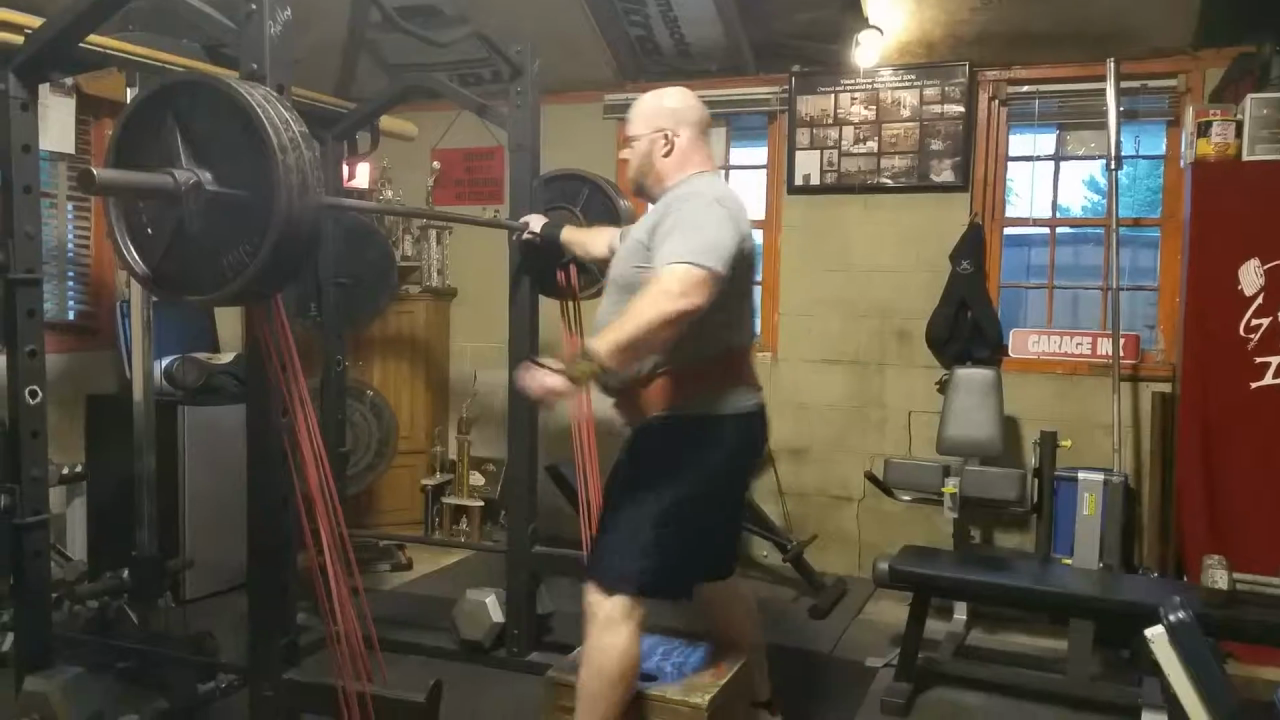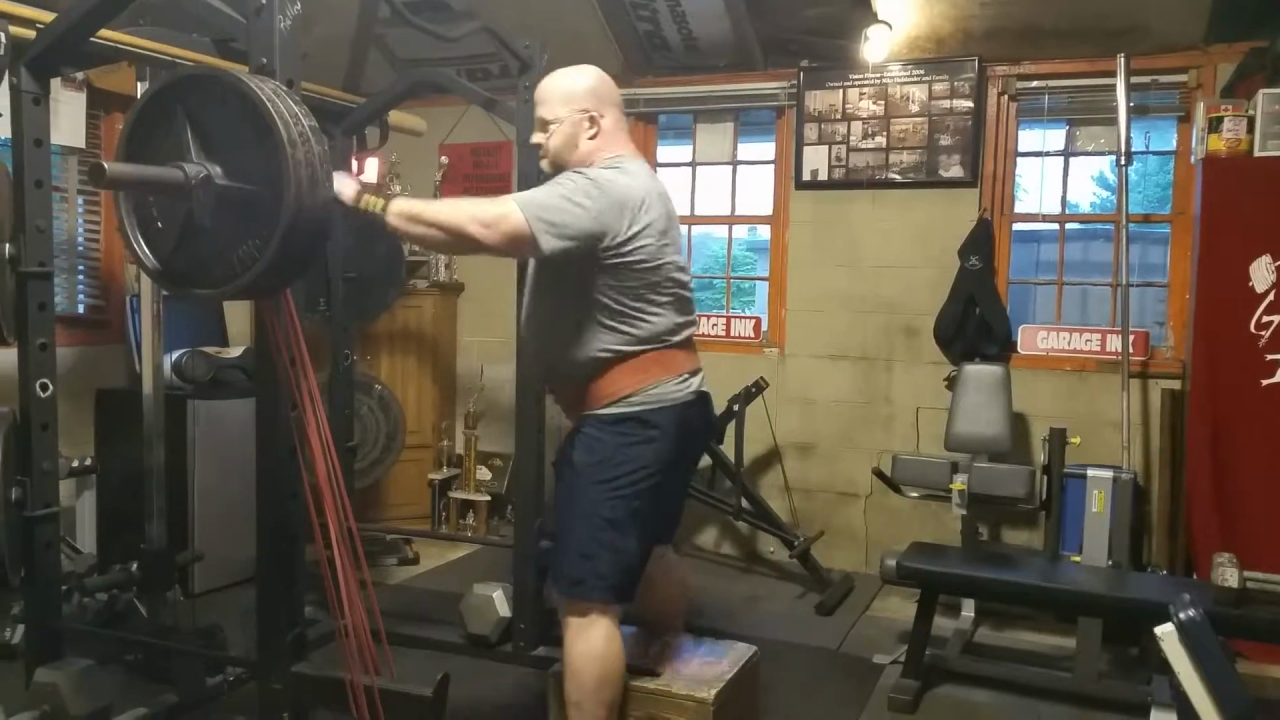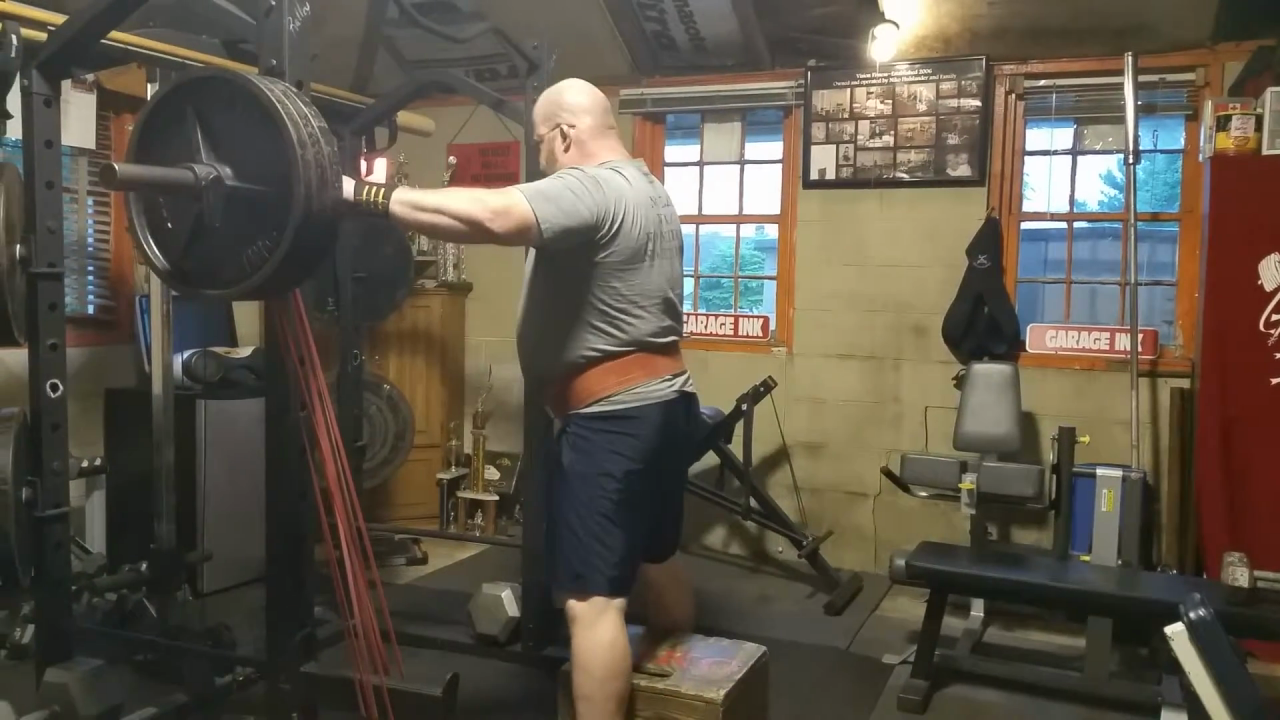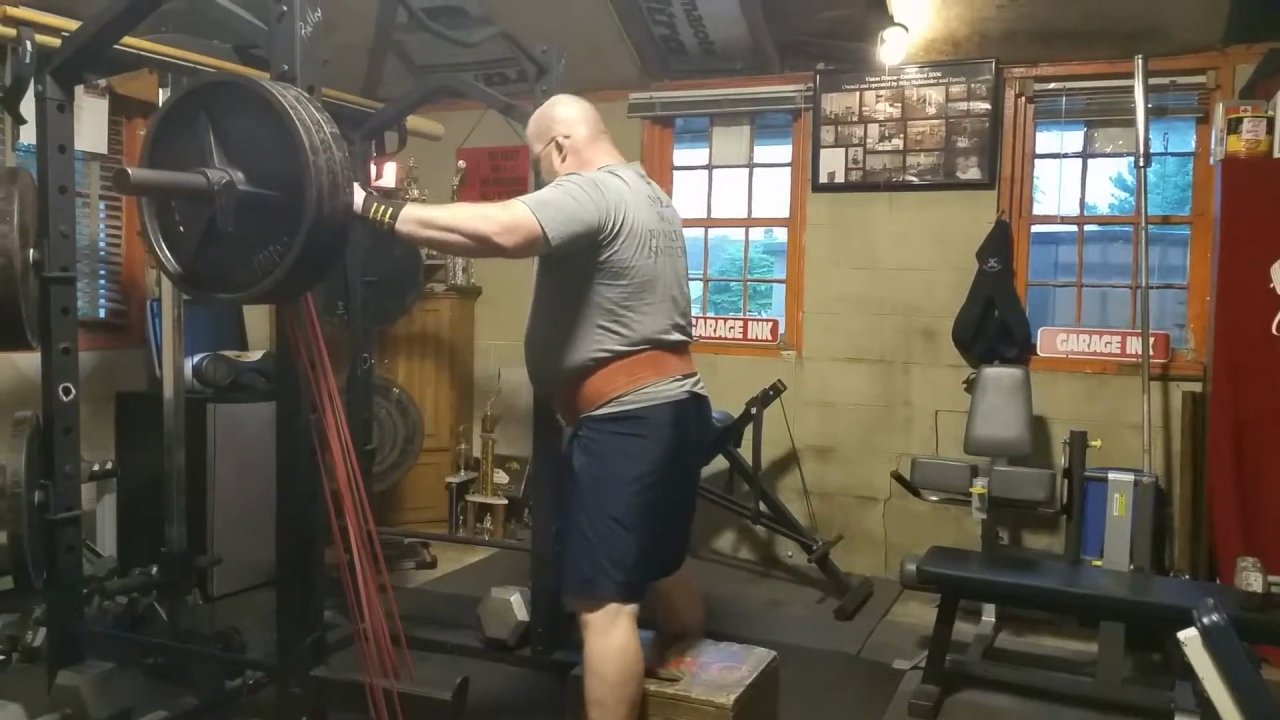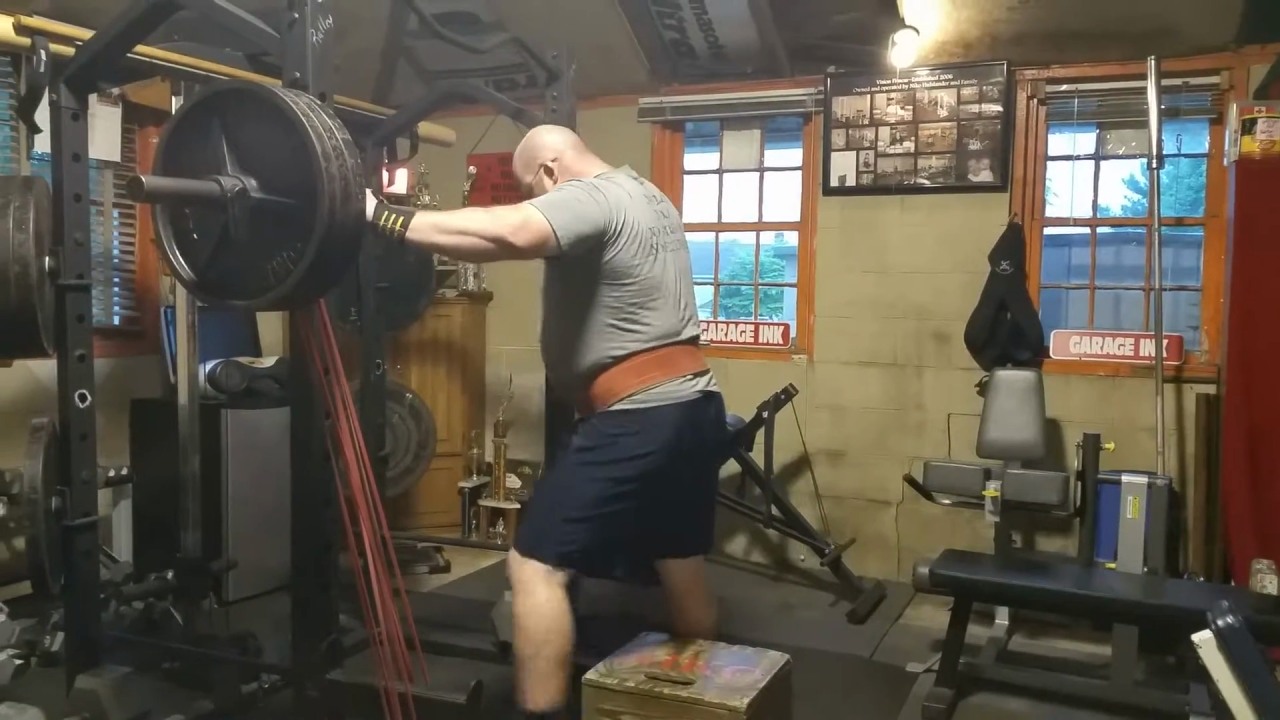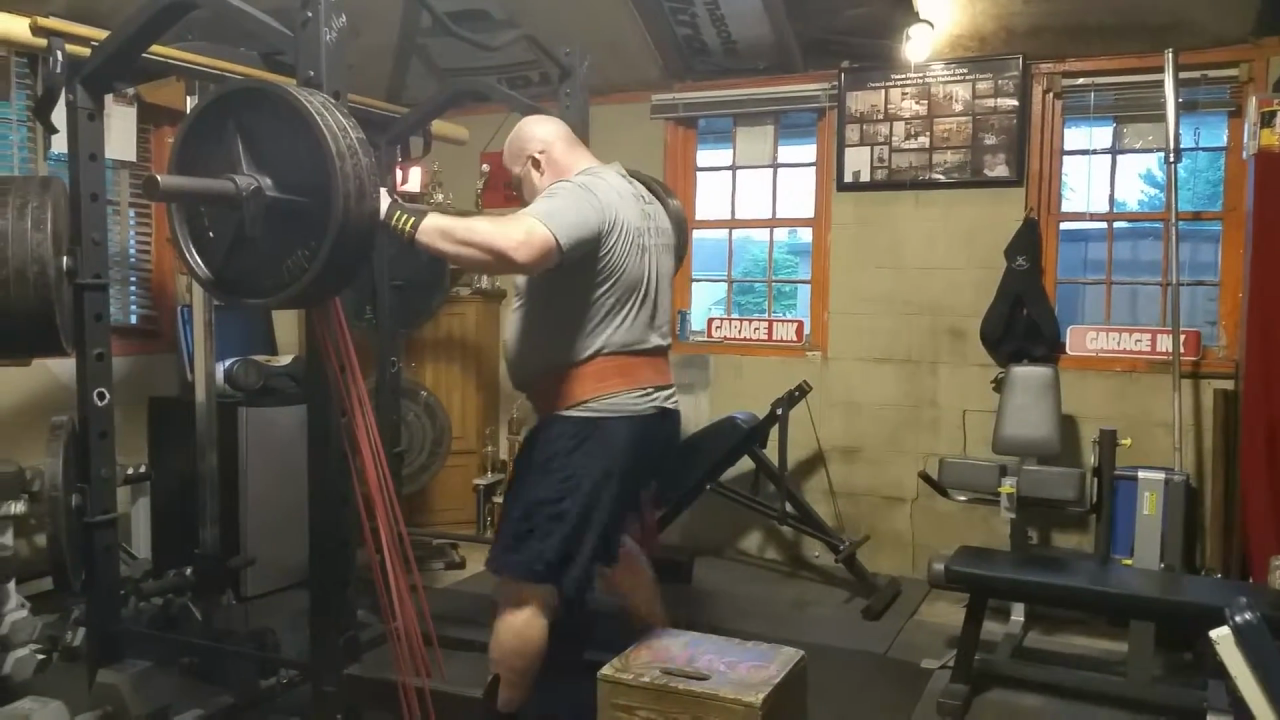
dt=0.4s
person 1, frame 1
left shoulder: (698, 204)
right shoulder: (684, 207)
left elbow: (675, 299)
right elbow: (616, 244)
left wrist: (578, 369)
right wrist: (555, 233)
left hip: (692, 427)
right hip: (714, 424)
left knee: (612, 598)
right knee: (710, 572)
person 1, frame 2
left shoulder: (600, 193)
right shoulder: (625, 184)
left elbow: (482, 226)
left wrist: (370, 202)
left hip: (633, 418)
right hip: (657, 408)
left knee: (587, 600)
right knee: (636, 544)
person 1, frame 3
left shoulder: (594, 189)
right shoulder: (644, 190)
left elbow: (489, 216)
left wrist: (367, 195)
left hip: (614, 418)
right hip: (659, 404)
left knee: (591, 596)
right knee: (652, 556)
person 1, frame 4
left shoulder: (593, 192)
right shoulder: (646, 195)
left elbow: (498, 230)
left wrist: (373, 207)
left hip: (626, 421)
right hip: (673, 407)
left knee: (604, 603)
right knee: (662, 567)
person 1, frame 5
left shoulder: (592, 198)
right shoulder: (646, 197)
left elbow: (508, 231)
left wrist: (388, 218)
left hip: (639, 418)
right hip: (692, 405)
left knee: (535, 563)
right knee: (681, 563)
person 1, frame 6
left shoulder: (579, 197)
right shoulder: (640, 199)
left elbow: (513, 246)
left wrist: (399, 216)
left hip: (595, 419)
right hip: (649, 410)
left knee: (523, 581)
right knee: (605, 544)
